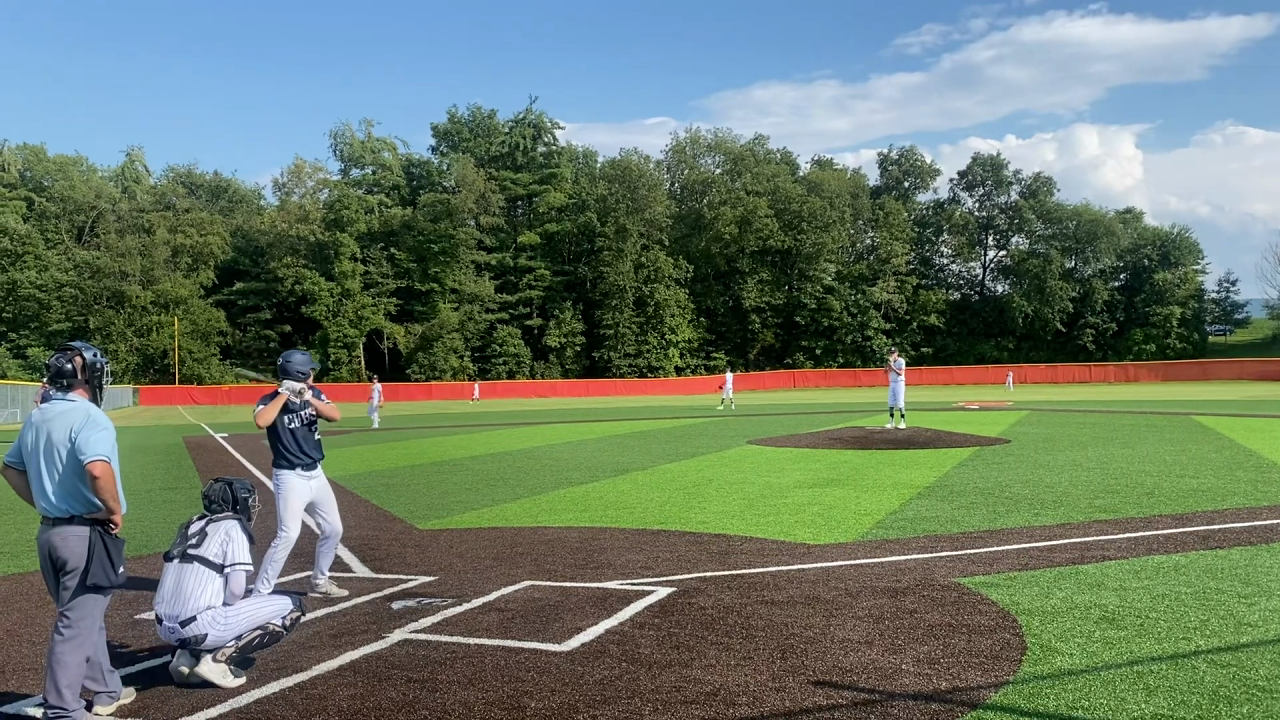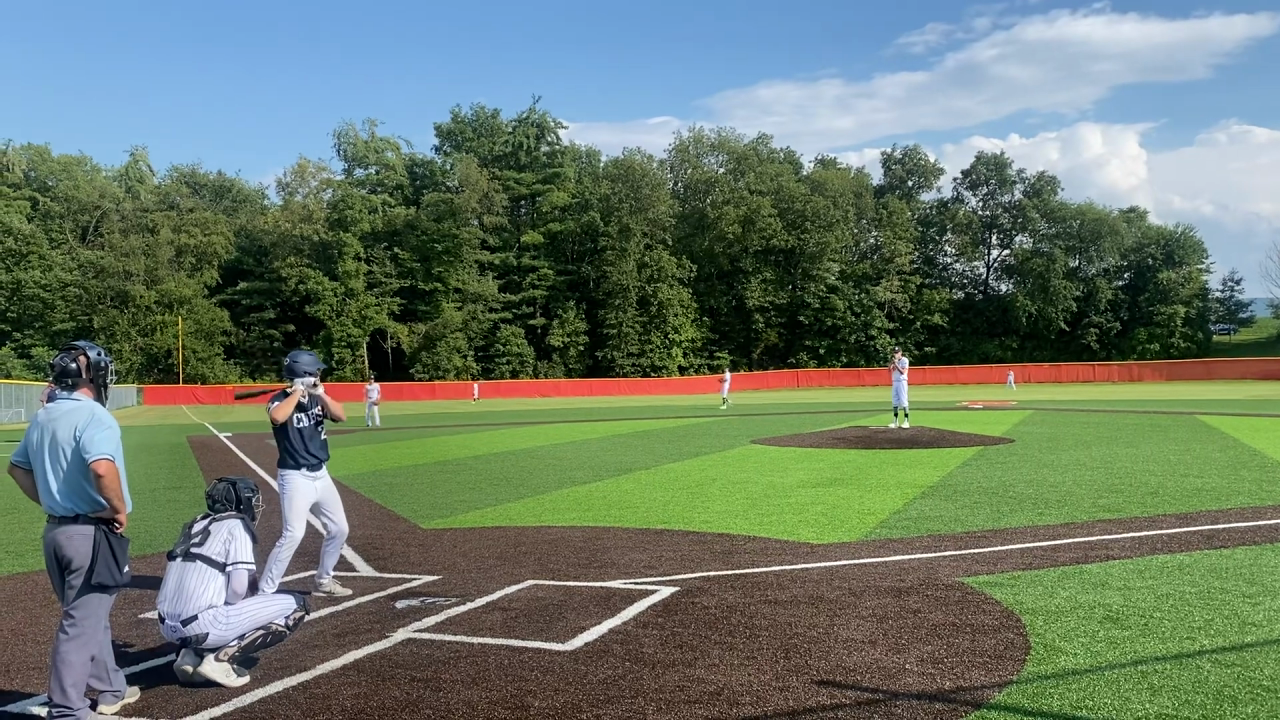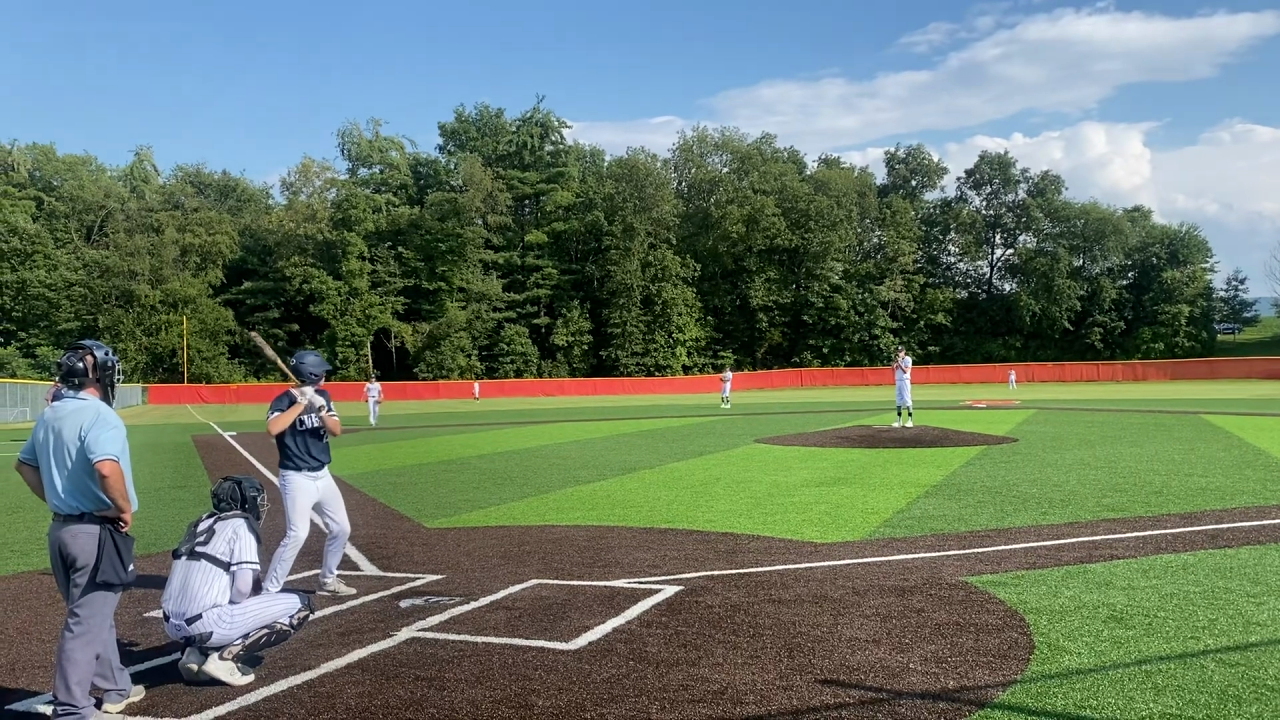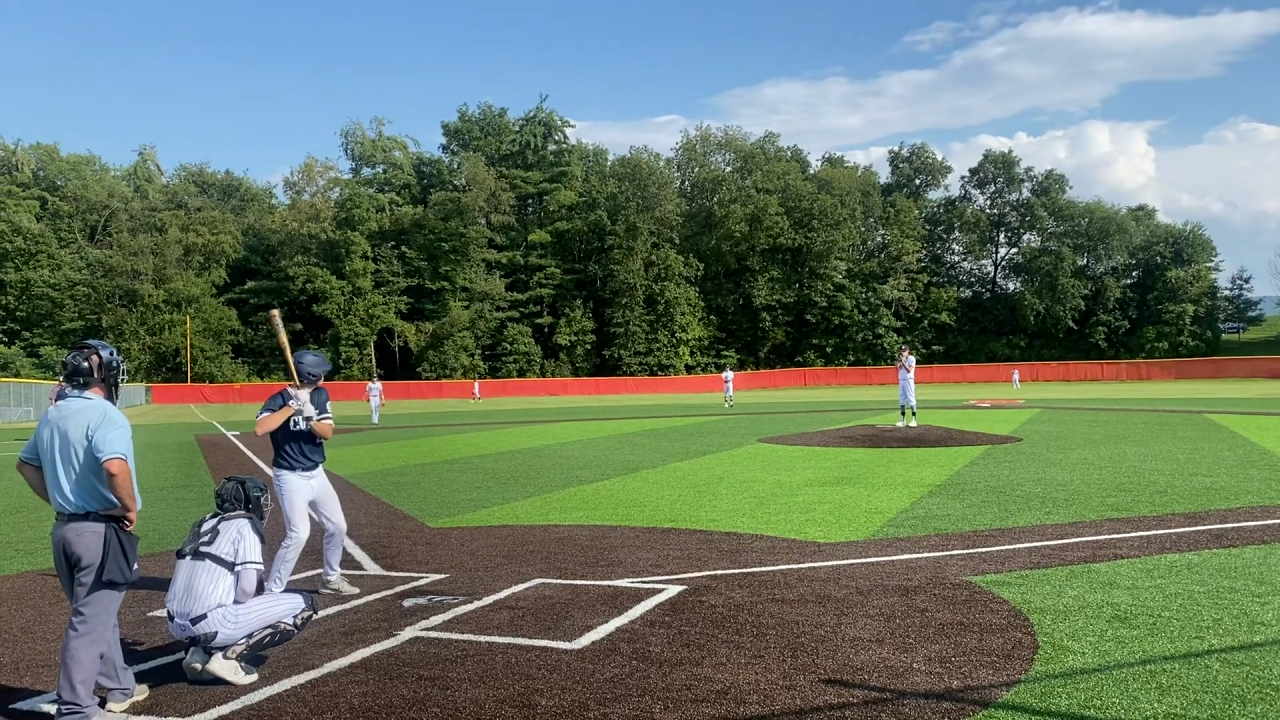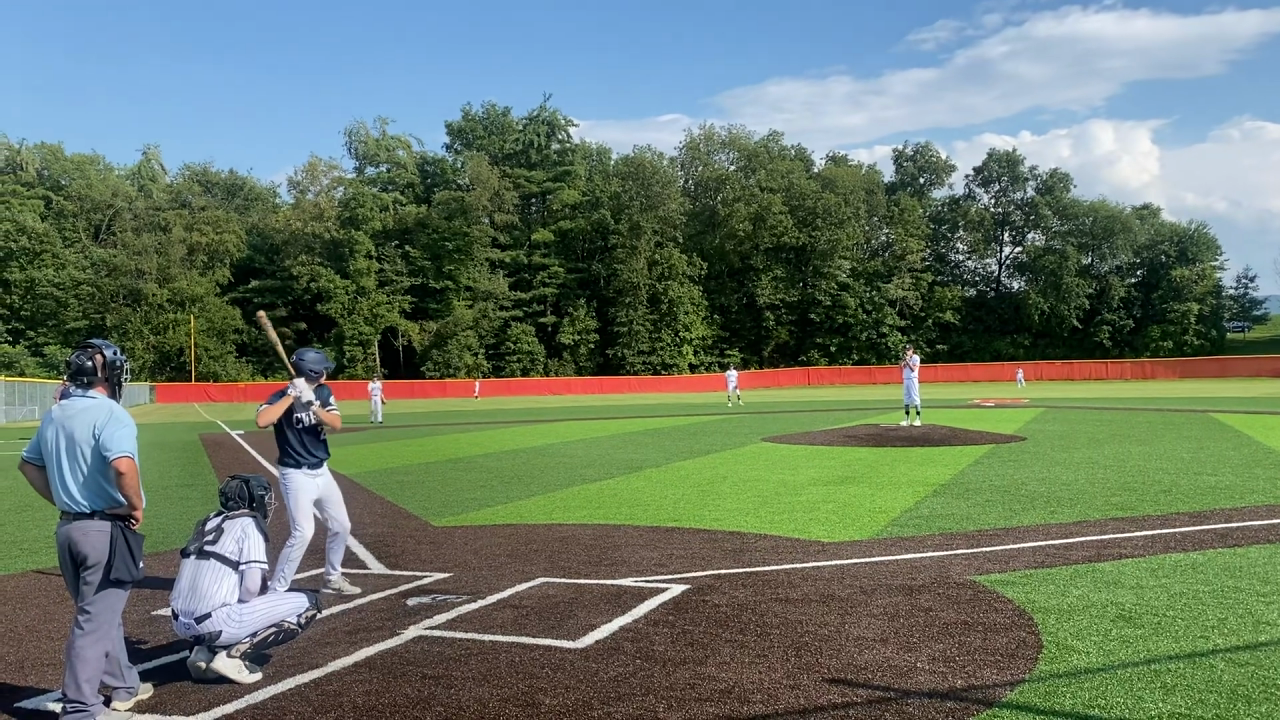
dt=0.3s
person 1, frame 1
left shoulder: (36, 418)
right shoulder: (89, 416)
right elbow: (98, 470)
right wrist: (115, 511)
left hip: (49, 531)
right hip: (85, 534)
left knee: (84, 616)
right knee: (76, 624)
person 1, frame 2
left shoulder: (42, 417)
right shoulder: (93, 415)
left elbow: (17, 468)
right elbow: (102, 468)
right wrist: (119, 510)
left hip: (55, 530)
right hip: (91, 533)
left knee: (91, 614)
right knee: (82, 622)
left ankle: (111, 689)
person 1, frame 3
left shoulder: (49, 416)
right shoulder: (99, 415)
left elbow: (25, 465)
right elbow: (106, 468)
right wrist: (124, 509)
left hip: (61, 528)
right hip: (96, 532)
left knee: (95, 613)
right knee: (86, 621)
left ankle: (115, 688)
person 1, frame 4
left shoulder: (52, 415)
right shoulder: (105, 414)
left elbow: (26, 464)
right elbow: (115, 468)
right wrist: (130, 508)
left hip: (64, 528)
right hip: (100, 530)
left knee: (98, 613)
right knee: (91, 620)
left ankle: (120, 687)
person 1, frame 5
left shoulder: (53, 415)
right shoulder: (110, 413)
left elbow: (28, 463)
right elbow: (122, 465)
right wrist: (136, 507)
left hip: (68, 527)
right hip: (105, 529)
left knee: (101, 611)
right knee: (96, 619)
left ankle: (123, 686)
person 2, frame 1
left shoulder: (312, 395)
right shoulder: (272, 400)
left elbow: (335, 416)
right elbow: (261, 421)
left wrist: (307, 397)
right wrist: (284, 393)
left hip: (316, 475)
right hip: (289, 478)
left knee: (333, 529)
right knee: (288, 535)
left ankle: (320, 582)
right ankle: (260, 593)
person 2, frame 2
left shoulder: (317, 397)
right shoulder: (281, 399)
left elbow: (341, 416)
right elbow: (277, 417)
left wrist: (320, 393)
right wrist: (298, 390)
left hip: (321, 475)
right hip: (295, 479)
left knee: (339, 529)
right knee: (292, 535)
left ankle: (323, 581)
right ankle: (264, 593)
person 2, frame 3
left shoulder: (322, 396)
right shoulder: (284, 401)
left elbow: (336, 430)
right elbow: (272, 429)
left wrist: (321, 409)
right wrist: (301, 402)
left hip: (323, 475)
right hip: (296, 479)
left knee: (341, 529)
right knee: (297, 534)
left ankle: (328, 581)
right ankle: (268, 592)
person 2, frame 4
left shoulder: (320, 395)
right shoulder: (278, 400)
left elbow: (328, 433)
right elbow: (259, 430)
left wrist: (310, 418)
right wrist: (292, 406)
left hip: (317, 474)
right hip: (290, 478)
left knee: (337, 527)
right knee: (298, 535)
left ankle: (331, 579)
right ankle: (271, 592)
person 2, frame 5
left shoulder: (322, 392)
right shoulder: (281, 397)
left elbow: (336, 424)
right elbow: (261, 421)
left wrist: (313, 405)
right wrist: (291, 395)
left hip: (322, 472)
right hip: (296, 476)
left knee: (341, 526)
right knee: (302, 534)
left ankle: (332, 579)
right ankle: (275, 591)
person 3, frame 1
left shoulder: (191, 526)
right shoulder: (233, 526)
right elbow: (236, 590)
right wrist: (226, 613)
left hip: (164, 627)
right hip: (198, 626)
right knee: (291, 607)
left ankle: (187, 656)
right ankle: (218, 660)
person 3, frame 2
left shoulder: (195, 525)
right shoulder: (236, 525)
right elbow: (238, 588)
left hip: (168, 626)
right hip: (201, 625)
right knee: (295, 606)
left ankle: (192, 654)
right ankle: (221, 658)
person 3, frame 3
left shoulder: (200, 524)
right shoulder: (242, 525)
right elbow: (242, 588)
left hip: (172, 625)
right hip: (206, 623)
right knee: (300, 605)
left ankle: (197, 653)
right ankle: (226, 657)
person 3, frame 4
left shoulder: (204, 524)
right shoulder: (245, 525)
right elbow: (247, 588)
right wrist: (235, 617)
left hip: (176, 624)
right hip: (210, 623)
right knee: (304, 605)
left ankle: (201, 652)
right ankle: (229, 657)
person 3, frame 5
left shoulder: (208, 522)
right shoulder: (249, 524)
right elbow: (251, 587)
right wrist: (241, 614)
left hip: (181, 623)
right hip: (215, 622)
right knee: (308, 603)
left ankle: (205, 651)
right ankle: (233, 655)
